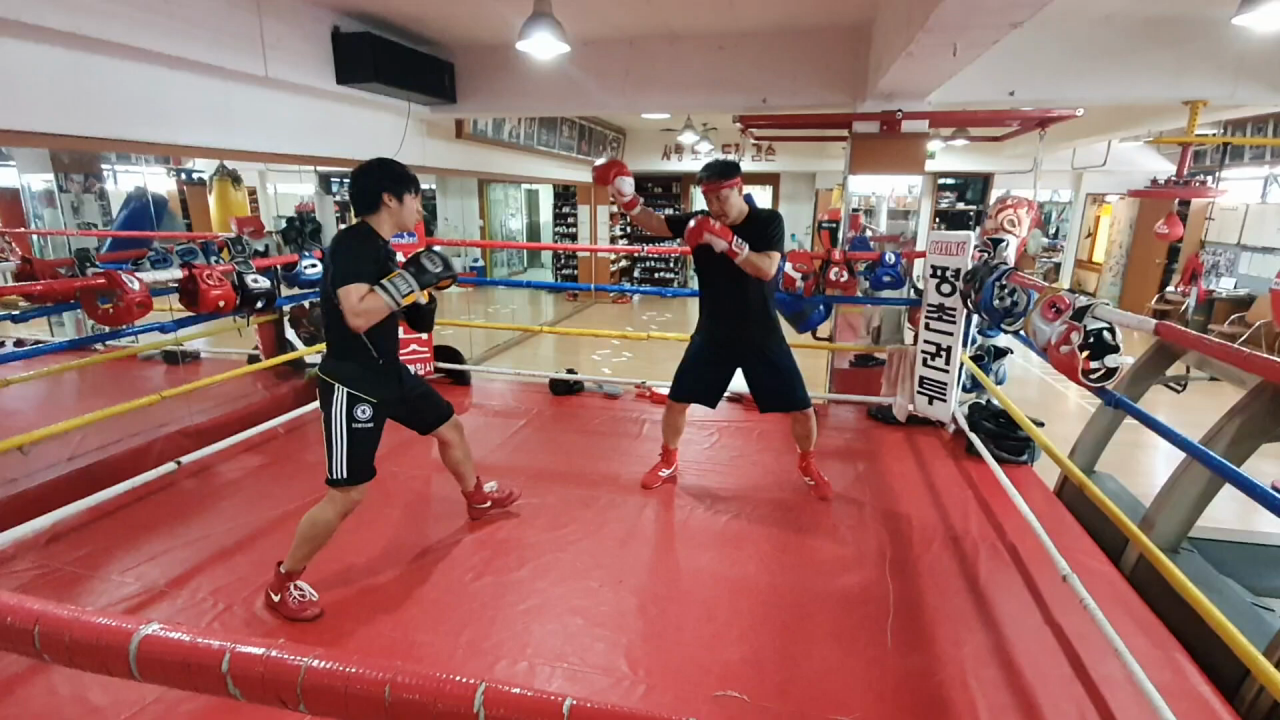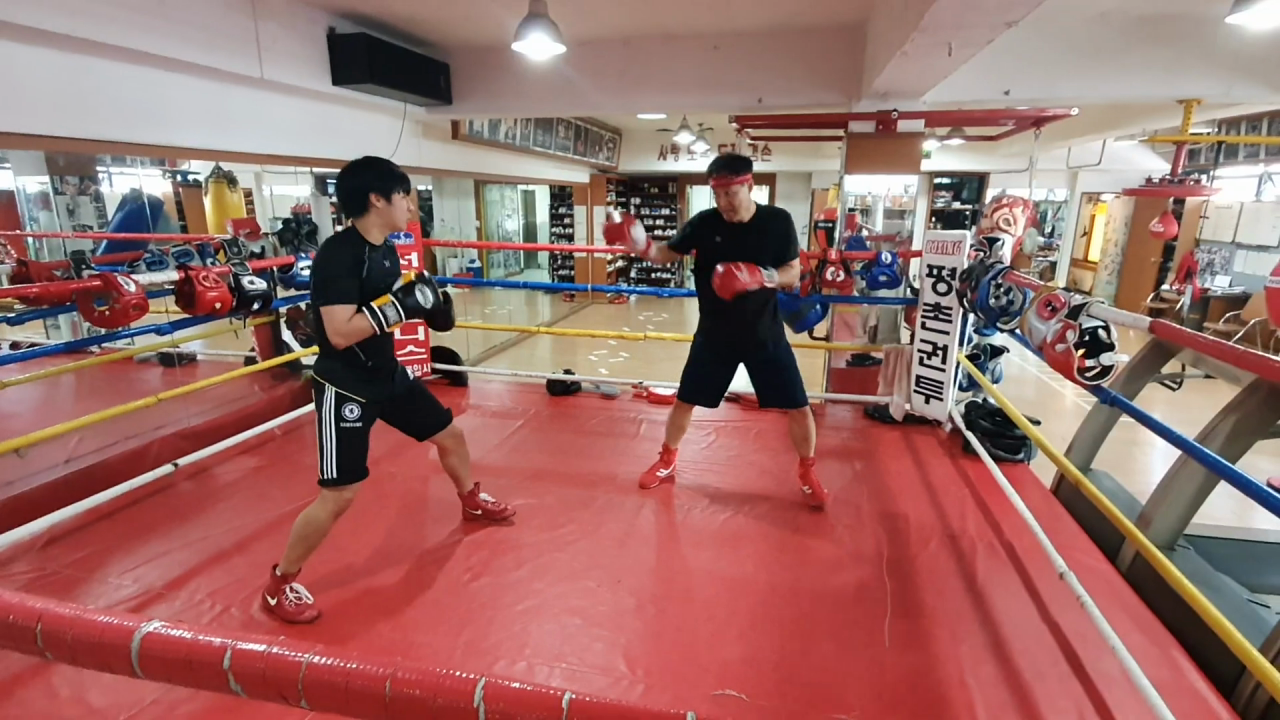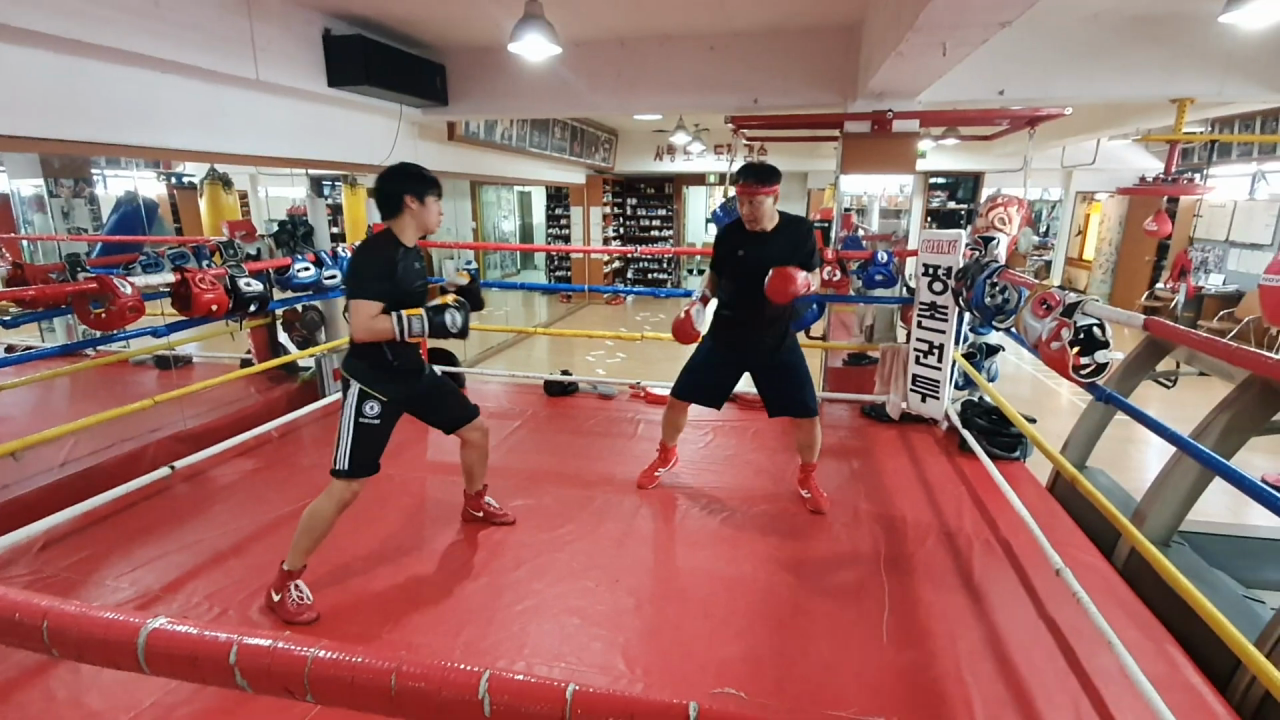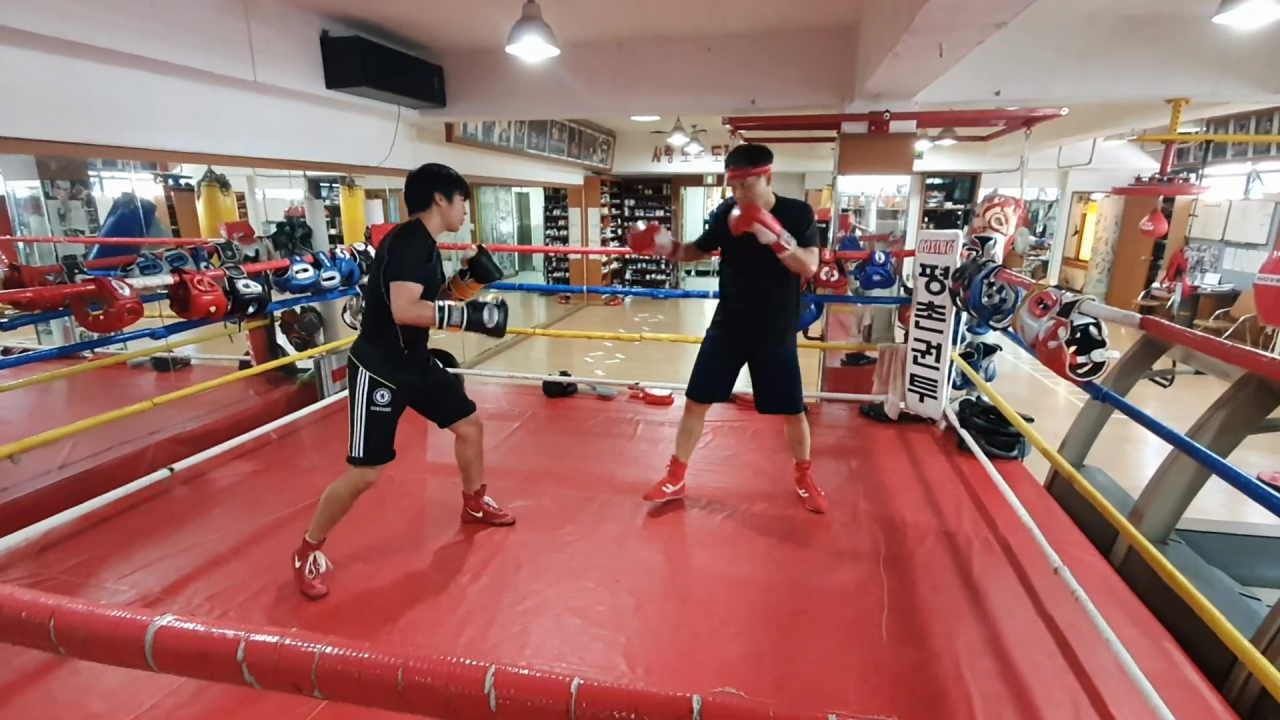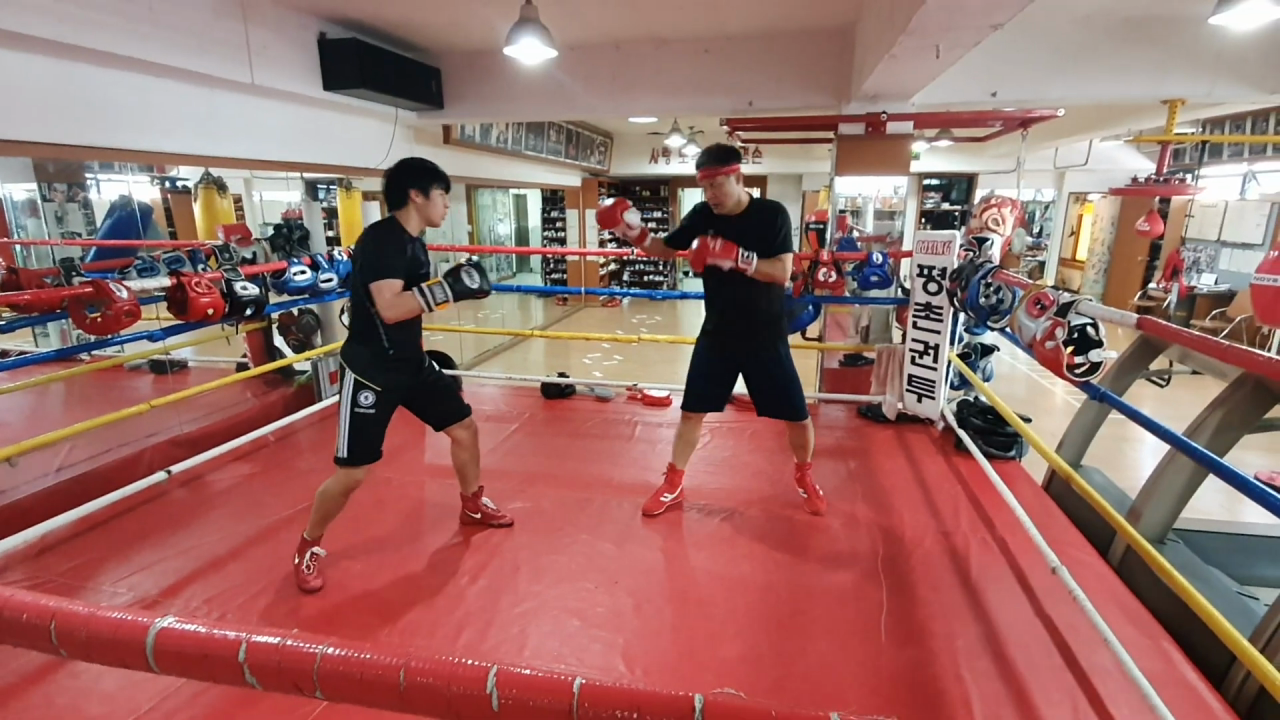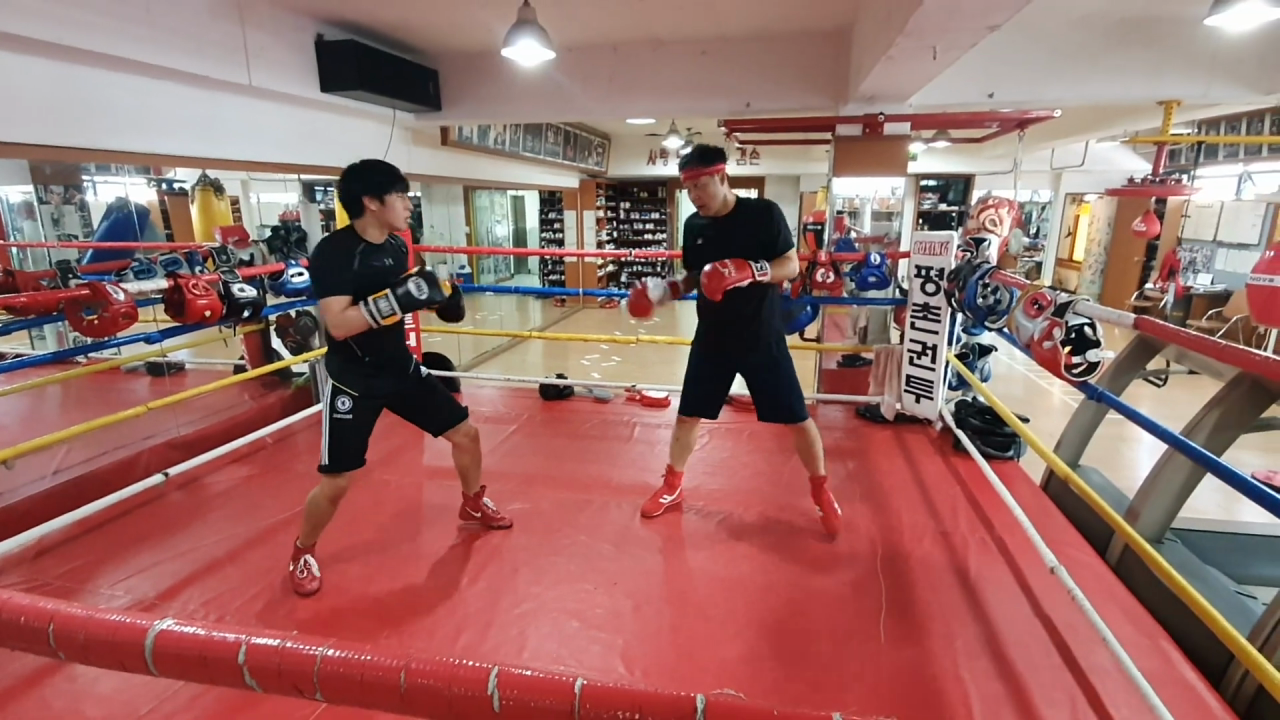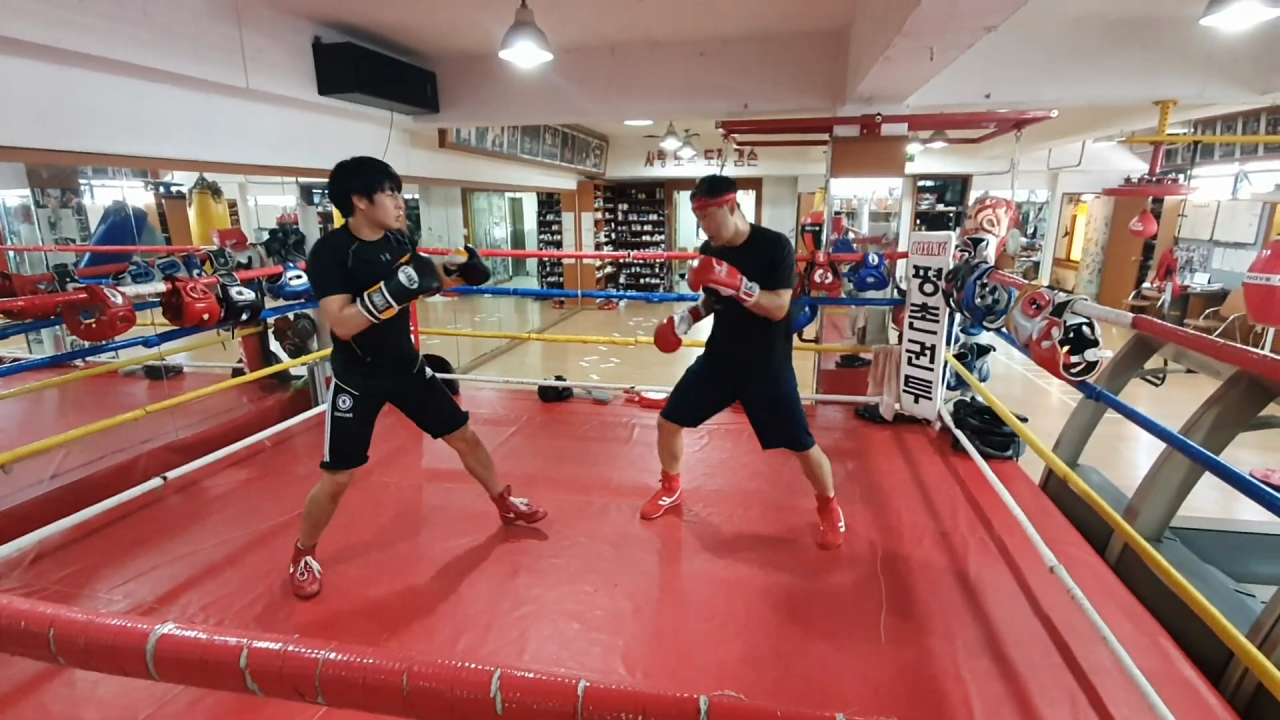
dt=0.2s
person 1, frame 1
left shoulder: (383, 245)
right shoulder: (352, 245)
right elbow: (357, 315)
left wrist: (416, 304)
right wrist: (413, 276)
left hip: (389, 372)
right hip: (352, 384)
left knee: (449, 426)
right knee: (347, 495)
left ankle: (477, 496)
right ankle: (284, 581)
person 1, frame 2
left shoulder: (384, 249)
right shoulder: (338, 254)
right elbow: (339, 332)
left wrist: (424, 299)
right wrist: (403, 303)
left hip: (387, 375)
right hip: (345, 387)
left knee: (450, 434)
right knee: (338, 494)
left ankle: (472, 502)
right ankle: (280, 584)
person 1, frame 3
left shoulder: (415, 251)
right shoulder: (376, 253)
right elbow: (362, 328)
left wrist: (454, 296)
right wrist: (432, 320)
left hip: (412, 371)
right hip: (371, 382)
left knee: (475, 430)
right knee: (346, 487)
left ankle: (476, 503)
right ankle: (286, 581)
person 1, frame 4
left shoulder: (425, 243)
right shoulder: (408, 240)
right elbow: (405, 310)
left wrist: (468, 277)
right wrist: (469, 313)
left hip: (416, 362)
right hip: (378, 369)
left knee: (469, 424)
right knee: (364, 473)
left ankle: (474, 503)
right ankle: (310, 550)
person 1, frame 5
left shoulder: (415, 242)
right shoulder: (378, 239)
right elbow: (390, 309)
left wrist: (456, 282)
right wrist: (451, 285)
left hip: (412, 362)
right hip: (370, 371)
left knee: (466, 428)
right knee: (352, 474)
left ankle: (472, 505)
right ankle: (309, 547)
person 1, frame 6
left shoulder: (397, 246)
right shoulder: (332, 252)
right elbow: (339, 324)
left wrist: (434, 291)
right wrist: (399, 297)
left hip: (402, 367)
right hip: (352, 380)
left knee: (465, 433)
right knee: (336, 482)
left ankle: (474, 503)
right ankle: (302, 554)
person 1, frame 7
left shoulder: (399, 241)
right shoulder: (328, 252)
left elbow: (422, 287)
right elbow: (342, 325)
left wrist: (450, 267)
right wrist: (393, 289)
left hip: (406, 366)
right hip: (356, 377)
left knee: (464, 436)
right knee: (338, 478)
left ankle: (506, 502)
right ankle: (303, 555)
person 2, frame 1
left shoulder: (769, 221)
right shoulder: (700, 223)
left elbow: (767, 269)
right elbow: (653, 224)
left wrist: (726, 241)
right wrist: (627, 198)
left hip: (762, 335)
right hip: (713, 334)
left knee: (801, 409)
right knee: (677, 400)
left ankle: (807, 464)
right ankle: (668, 461)
person 2, frame 2
left shoulder: (778, 222)
right shoulder: (705, 223)
left elbow: (792, 272)
right elbow: (666, 255)
left wrist: (756, 278)
right wrist: (638, 242)
left hip: (764, 332)
right hip: (715, 333)
left knee: (797, 407)
right knee: (684, 402)
left ankle: (807, 474)
right ankle: (667, 461)
person 2, frame 3
left shoulder: (800, 231)
right shoulder: (730, 233)
left elbow: (815, 276)
right elbow: (715, 278)
left wrist: (804, 282)
right wrist: (699, 304)
left hip: (778, 340)
right hip: (725, 336)
left knee: (806, 414)
right knee: (678, 400)
left ankle: (807, 479)
right ankle: (664, 458)
person 2, frame 4
left shoulder: (798, 213)
right shoulder: (728, 213)
left elbow: (810, 266)
right elbow: (696, 252)
left wrist: (774, 234)
right wrist: (665, 245)
left hip: (776, 332)
right hip: (727, 327)
left knee: (792, 411)
right knee: (698, 401)
left ankle: (803, 477)
right ankle: (675, 476)
person 2, frame 5
left shoulder: (772, 214)
right shoulder: (701, 216)
left elbow: (783, 270)
right elbow: (663, 248)
left wrist: (733, 256)
right wrist: (635, 231)
left hip: (767, 337)
right hip: (717, 335)
left knee: (798, 417)
right knee: (693, 411)
left ankle: (804, 476)
right ankle: (673, 485)
person 2, frame 6
left shoulder: (764, 213)
right shoulder: (693, 224)
left elbow: (791, 267)
left wrist: (749, 271)
right wrist: (664, 288)
left hip: (762, 338)
right hip: (712, 338)
left knee: (797, 418)
right knee: (688, 416)
left ankle: (821, 489)
right ankle: (672, 487)
person 2, frame 7
left shoulder: (775, 246)
right shoulder: (710, 250)
left elbow: (778, 309)
left wrist: (734, 283)
right wrist: (690, 314)
left hip: (766, 363)
right hip: (719, 355)
left knee: (802, 445)
right knee: (669, 421)
left ankle: (829, 507)
right ankle: (670, 488)
